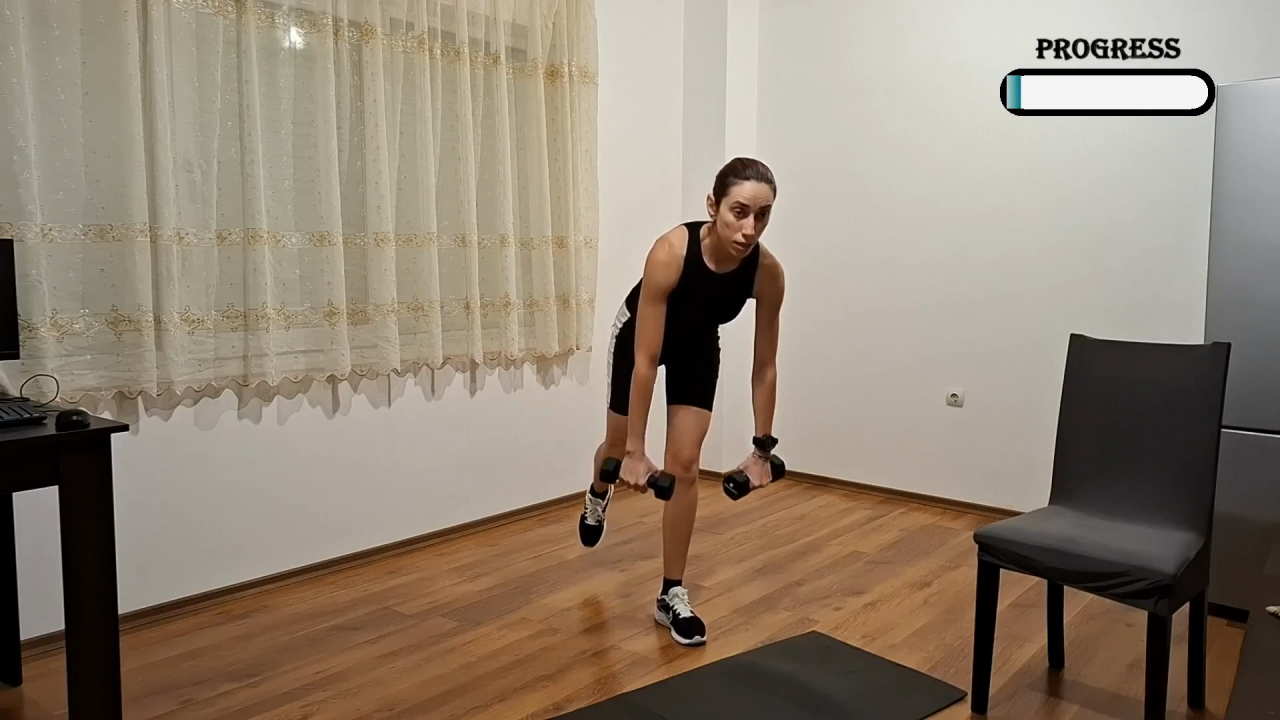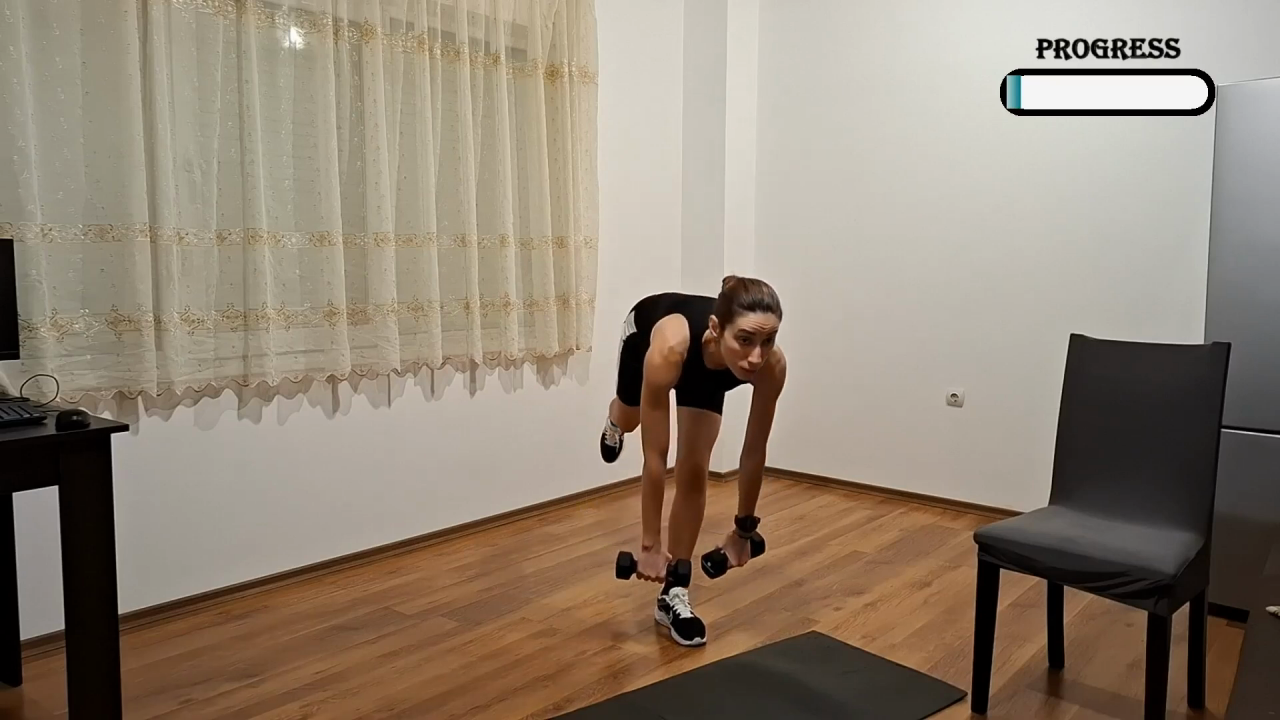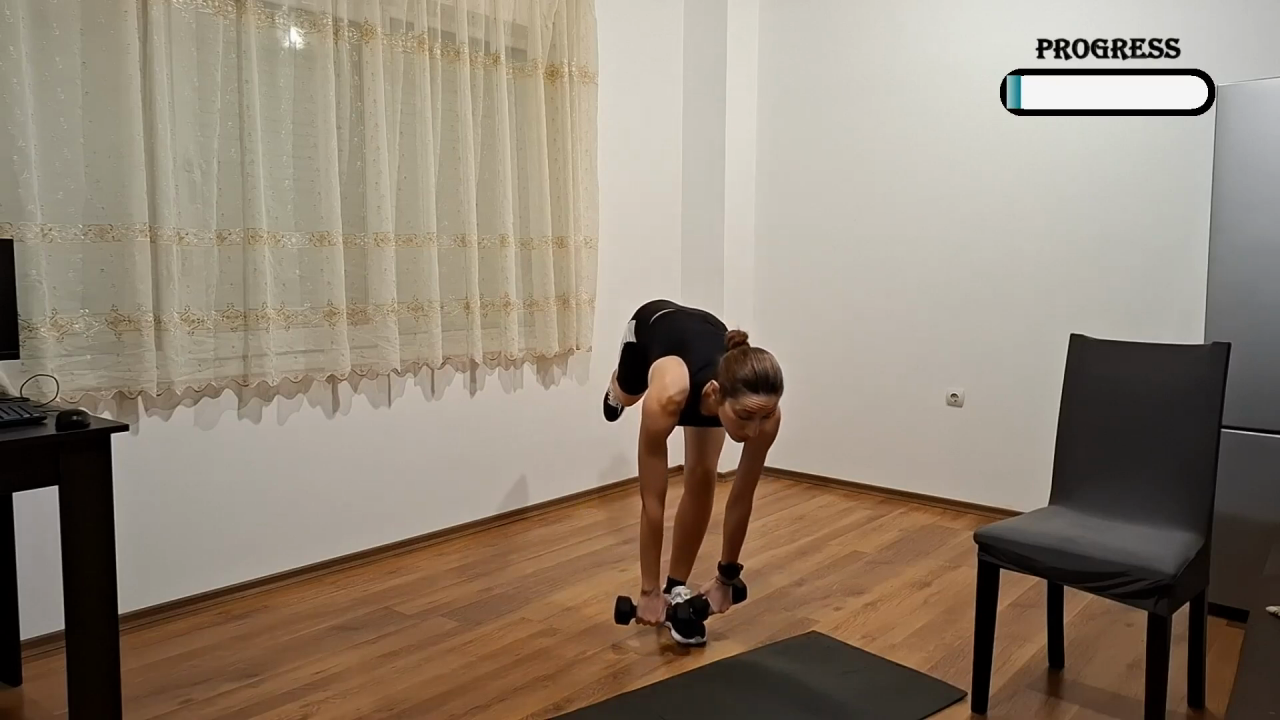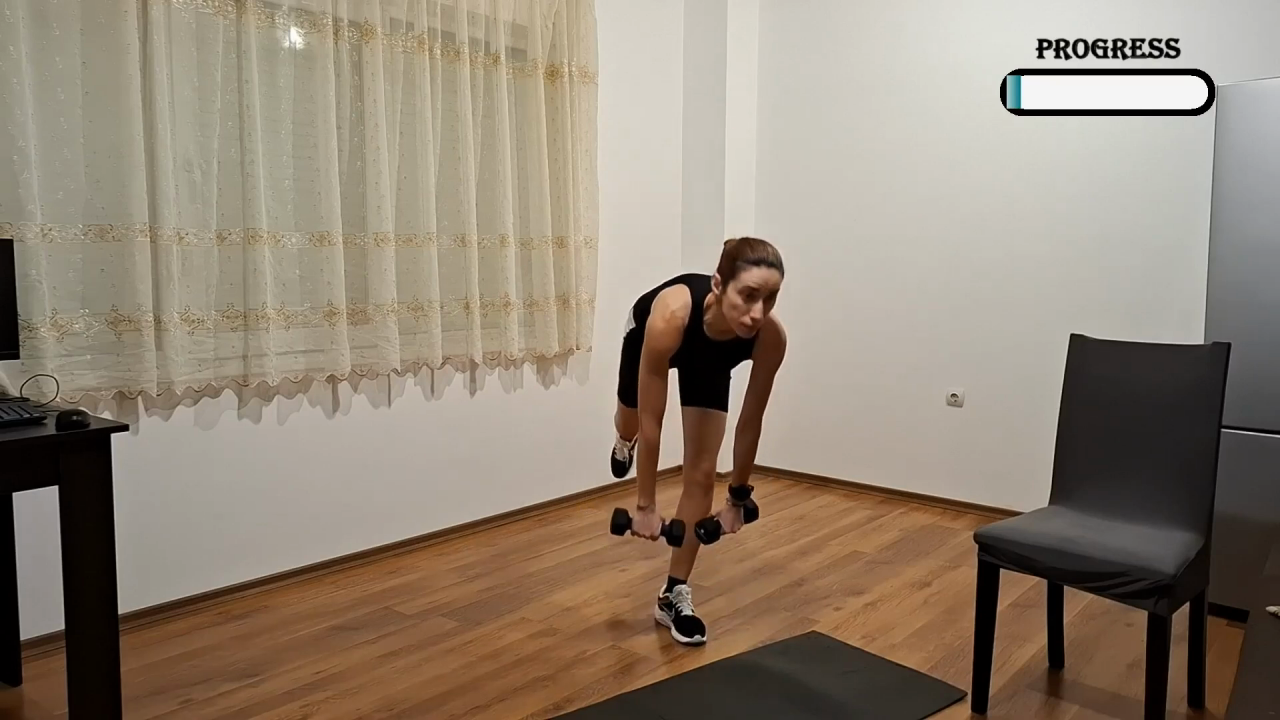
dt=0.7s
person 1, frame 1
left shoulder: (767, 271)
right shoulder: (671, 251)
left elbow: (765, 367)
right elbow: (646, 360)
left wrist: (763, 447)
right wrist: (635, 451)
left hip: (699, 347)
right hip: (638, 336)
left knee: (684, 465)
right knee: (619, 450)
left ankle: (672, 594)
right ankle: (598, 493)
person 1, frame 2
left shoulder: (772, 365)
right shoulder: (669, 348)
left elbow: (754, 452)
right elbow: (655, 458)
left wrist: (743, 530)
right wrist: (650, 545)
right hip: (644, 326)
left knee: (695, 470)
right knee: (629, 418)
left ankle: (673, 594)
right ankle: (615, 421)
person 1, frame 3
left shoulder: (764, 411)
right shoulder: (669, 396)
left elbow: (741, 499)
right elbow: (653, 503)
left wrist: (726, 576)
right wrist: (648, 590)
left hip: (705, 330)
right hip: (652, 326)
left knee: (703, 479)
right knee: (628, 396)
left ankle: (677, 589)
right ankle: (616, 390)
person 1, frame 4
left shoulder: (771, 337)
right shoulder: (670, 315)
left elbow: (751, 420)
right elbow: (652, 423)
left wrist: (737, 495)
right wrist: (645, 505)
left hip: (710, 364)
right hip: (648, 338)
left knee: (701, 474)
right knee: (630, 424)
left ankle: (675, 595)
right ankle: (625, 442)
